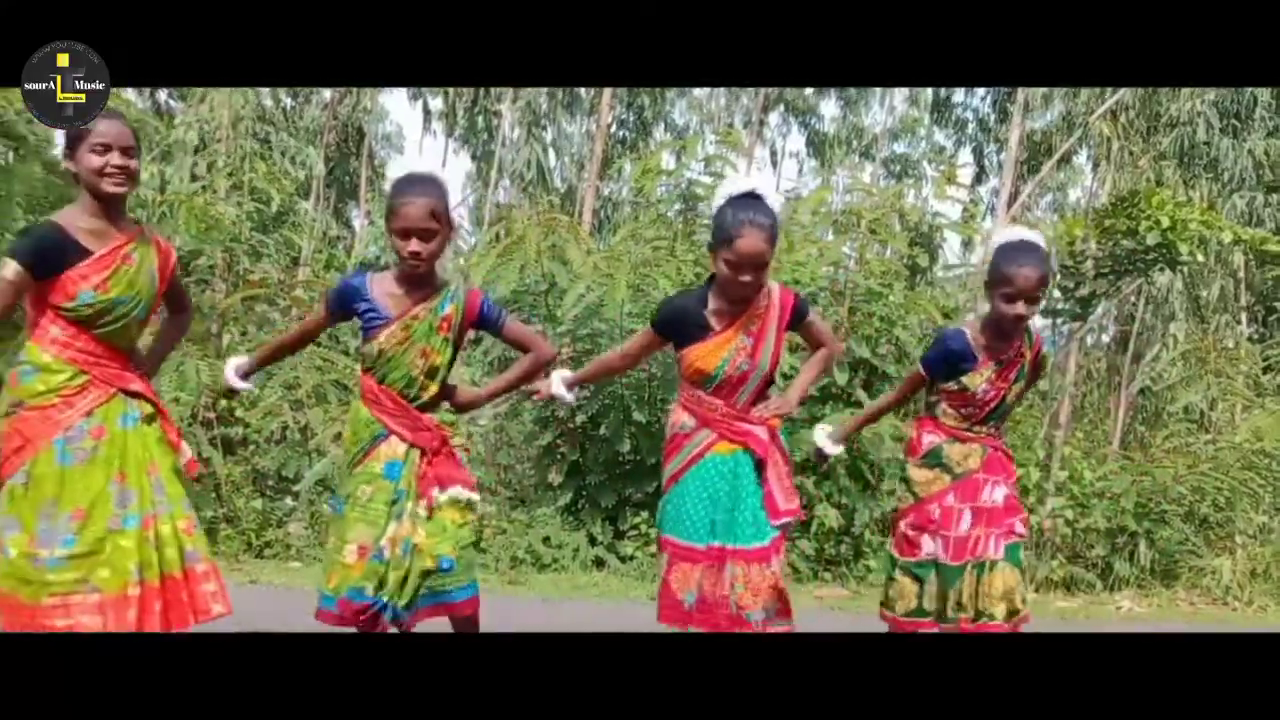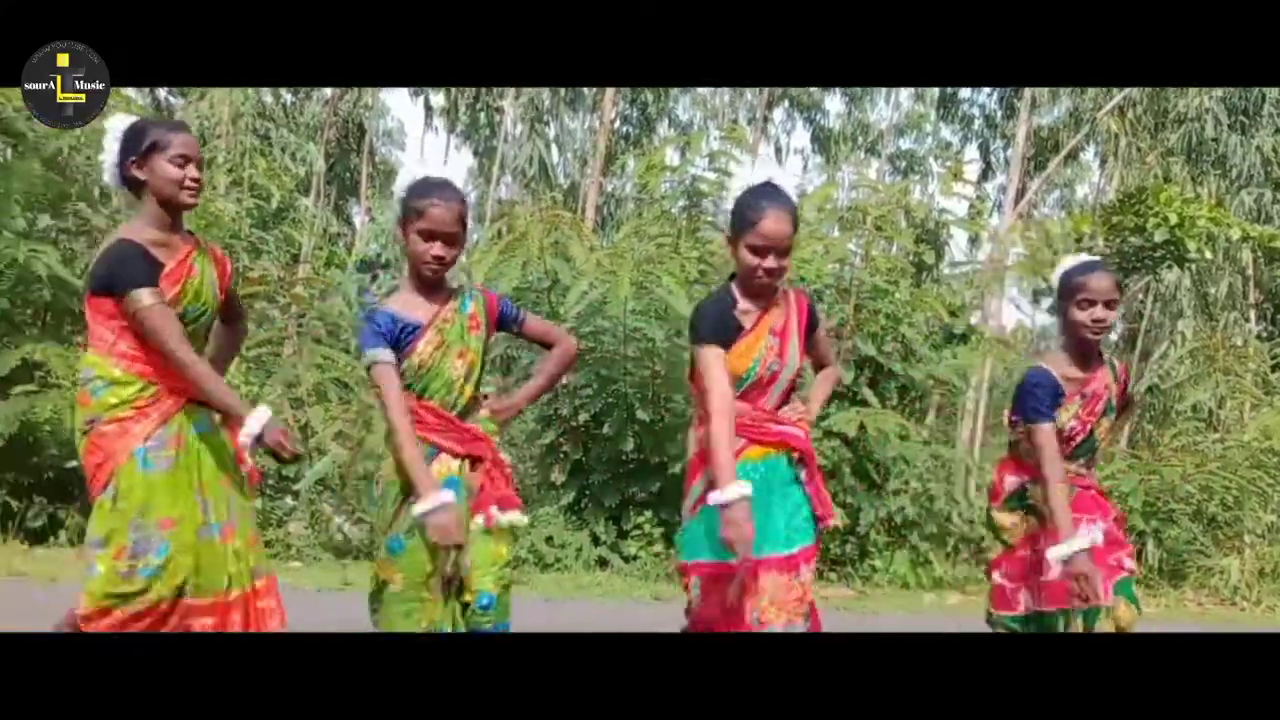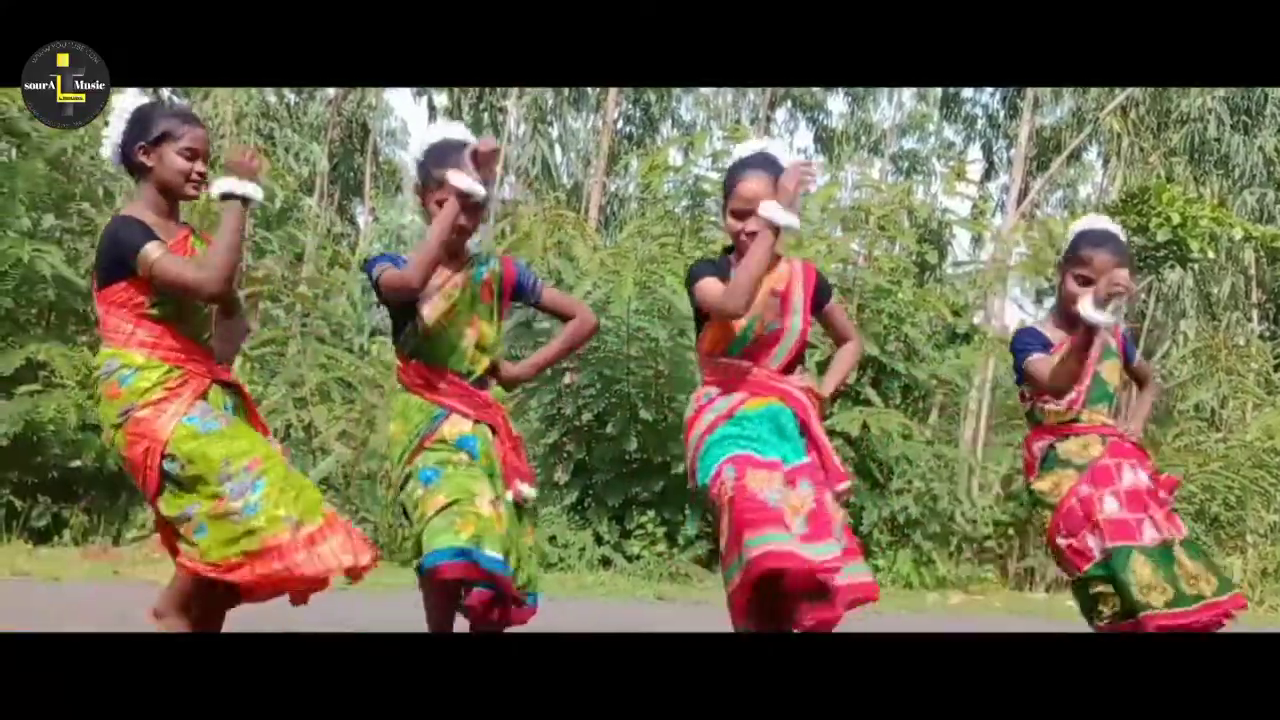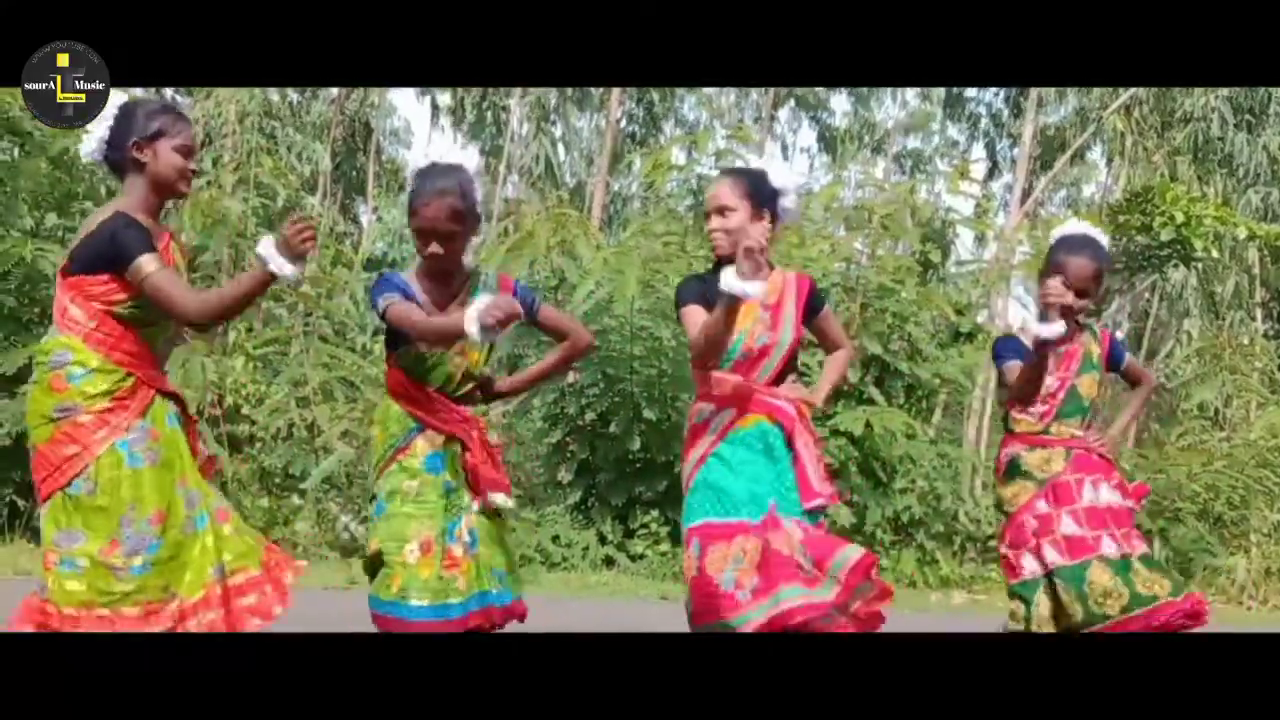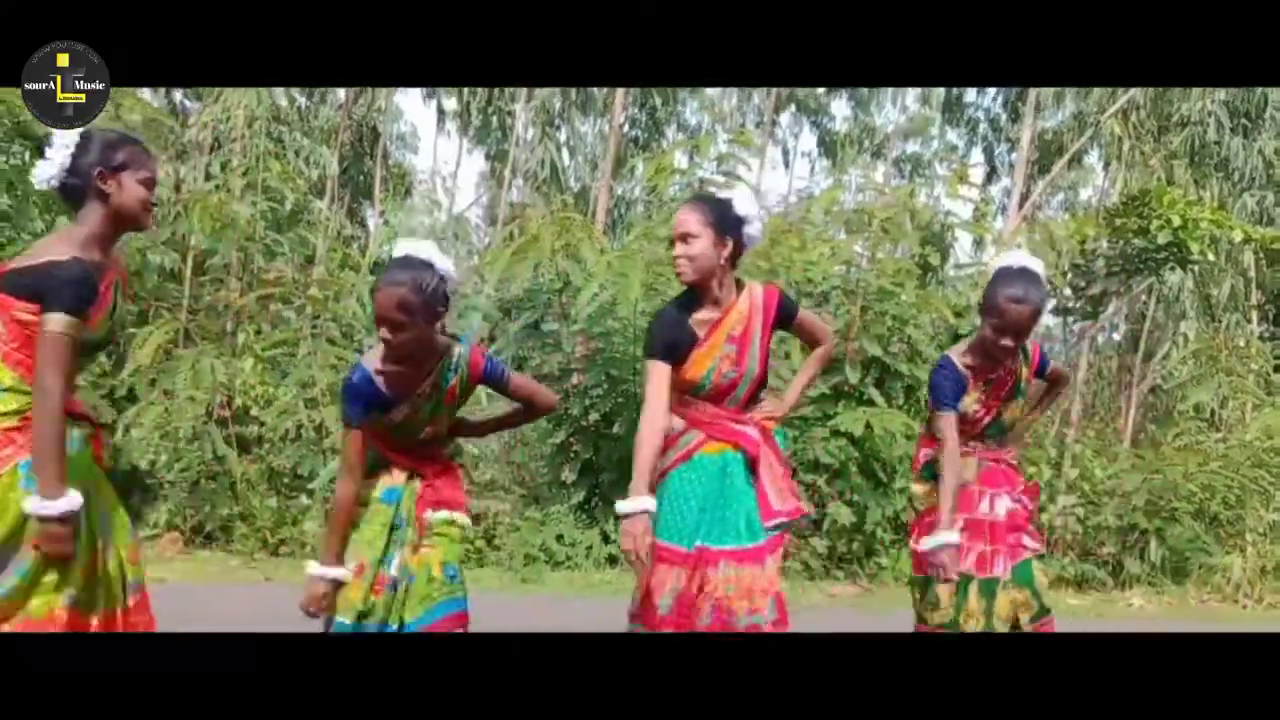
dt=0.3s
person 1, frame 1
left shoulder: (150, 246)
right shoulder: (50, 239)
left elbow: (180, 310)
left hip: (123, 407)
right hip: (57, 405)
left knee: (142, 538)
right knee: (55, 547)
person 1, frame 2
left shoulder: (204, 254)
right shoulder: (124, 256)
left elbow: (233, 319)
right elbow: (175, 351)
left wrist: (216, 385)
right wrist: (253, 421)
left hip: (189, 413)
right hip: (128, 413)
left knee: (213, 546)
right knee: (152, 545)
right ankle: (78, 624)
person 1, frame 3
left shoulder: (192, 232)
right shoulder: (126, 233)
left elbow: (231, 308)
right elbow: (210, 285)
left wrist: (218, 363)
right wrist: (236, 196)
left hip: (197, 394)
right hip: (147, 399)
right knee: (248, 497)
right ankle: (169, 607)
person 1, frame 4
left shoulder: (148, 234)
right shoulder: (121, 231)
right elbow: (195, 311)
right wrist: (274, 261)
left hip: (133, 402)
right hip: (88, 403)
left knee: (174, 533)
right knee: (104, 549)
person 1, frame 5
left shoulder: (103, 265)
right shoulder: (70, 272)
right elbow: (48, 386)
right wrist: (54, 500)
left hip: (49, 422)
left knee: (91, 539)
person 2, frame 1
left shoulder: (785, 304)
right shoulder: (683, 310)
left elbow: (829, 346)
right elbow: (625, 355)
left wrist: (792, 397)
right wrist: (567, 381)
left hip: (751, 458)
right hip: (698, 454)
left knee: (751, 578)
right knee: (693, 577)
person 2, frame 2
left shoulder: (799, 307)
right shoulder: (712, 315)
left elbow: (829, 365)
right elbow: (717, 407)
left wrist: (809, 409)
right wrist: (730, 497)
left hip: (782, 467)
right hip: (729, 467)
left knee: (782, 599)
right knee: (723, 597)
person 2, frame 3
left shoulder: (805, 278)
right shoulder: (706, 273)
left elbow: (851, 340)
right elbow: (734, 306)
left wrist: (823, 386)
right wrist: (766, 219)
left hip: (786, 428)
right hip: (727, 424)
right knee: (757, 500)
person 2, frame 4
left shoulder: (798, 289)
right shoulder: (697, 289)
left elbow: (843, 348)
right elbow: (705, 348)
left wrist: (814, 396)
right wrist: (736, 286)
left hip: (781, 444)
right hip: (722, 442)
left knee: (791, 558)
right knee: (725, 573)
person 2, frame 5
left shoulder: (767, 304)
right shoulder: (670, 324)
left elbow: (825, 342)
right elbow: (655, 413)
left wrist: (786, 400)
right wrist: (637, 505)
left hip: (750, 461)
right hip: (692, 463)
left knee: (750, 594)
right knee: (673, 593)
person 3, frame 1
left shoulder: (465, 302)
right shoulder: (361, 290)
left elbow: (541, 351)
right elbow: (302, 334)
left wrist: (480, 394)
right wrist: (246, 367)
left hip: (426, 448)
right hip: (372, 446)
left knee: (441, 560)
right knee: (361, 576)
person 3, frame 2
left shoulder: (483, 305)
right shoulder: (381, 320)
left elbow: (565, 345)
right elbow: (395, 413)
left wrist: (514, 401)
right wrist: (432, 500)
left hip: (477, 470)
right hip: (417, 470)
left knee: (481, 600)
right knee: (416, 604)
person 3, frame 3
left shoulder: (500, 271)
right shoulder: (391, 269)
left elbow: (584, 319)
right elbow: (411, 283)
left wrist: (521, 370)
right wrist: (456, 190)
left hip: (486, 435)
right hip: (427, 433)
left knee: (493, 566)
right knee: (456, 559)
person 3, frame 4
left shoulder: (498, 290)
right shoulder: (393, 288)
left elbow: (580, 338)
right elbow: (422, 327)
left wrist: (509, 385)
right wrist: (475, 320)
left hip: (467, 448)
right hip: (410, 444)
left knee: (477, 570)
right knee: (411, 570)
person 3, frame 5
left shoulder: (467, 362)
right shoulder: (365, 379)
left elbow: (546, 402)
right elbow: (348, 482)
left wrist: (473, 429)
right wrist: (326, 568)
left hip: (436, 480)
right hip: (378, 480)
left knee: (440, 601)
right knee: (361, 589)
person 4, frame 1
left shoulder: (1030, 342)
right shoulder: (955, 344)
right elbow: (899, 396)
right wrist: (841, 434)
left hip: (992, 473)
right hip: (940, 473)
left knee: (997, 590)
right knee: (920, 590)
person 4, frame 2
left shoulder: (1114, 374)
right shoulder: (1040, 382)
right elbow: (1047, 465)
left wrist: (1090, 459)
right wrist: (1070, 547)
left hip: (1086, 508)
right hip: (1034, 507)
left knee: (1116, 615)
right knee: (1025, 619)
person 4, frame 3
left shoulder: (1115, 337)
right shoulder: (1032, 338)
left elbow: (1151, 380)
right elbow: (1056, 383)
left wrist: (1133, 427)
right wrist: (1089, 315)
left hip: (1118, 465)
right hip: (1064, 469)
person 4, frame 4
left shoulder: (1100, 342)
right shoulder: (1013, 345)
left elbow: (1146, 381)
right elbow: (1024, 395)
left wrist: (1115, 434)
right wrist: (1047, 330)
left hip: (1089, 474)
right hip: (1035, 479)
person 4, frame 5
left shoulder: (1030, 357)
right shoulder: (950, 370)
left elbow: (1060, 381)
right elbow: (948, 452)
left wrist: (1019, 429)
right wrist: (944, 534)
left hip: (1001, 478)
right hip: (954, 480)
left knee: (1015, 590)
right knee: (948, 598)
